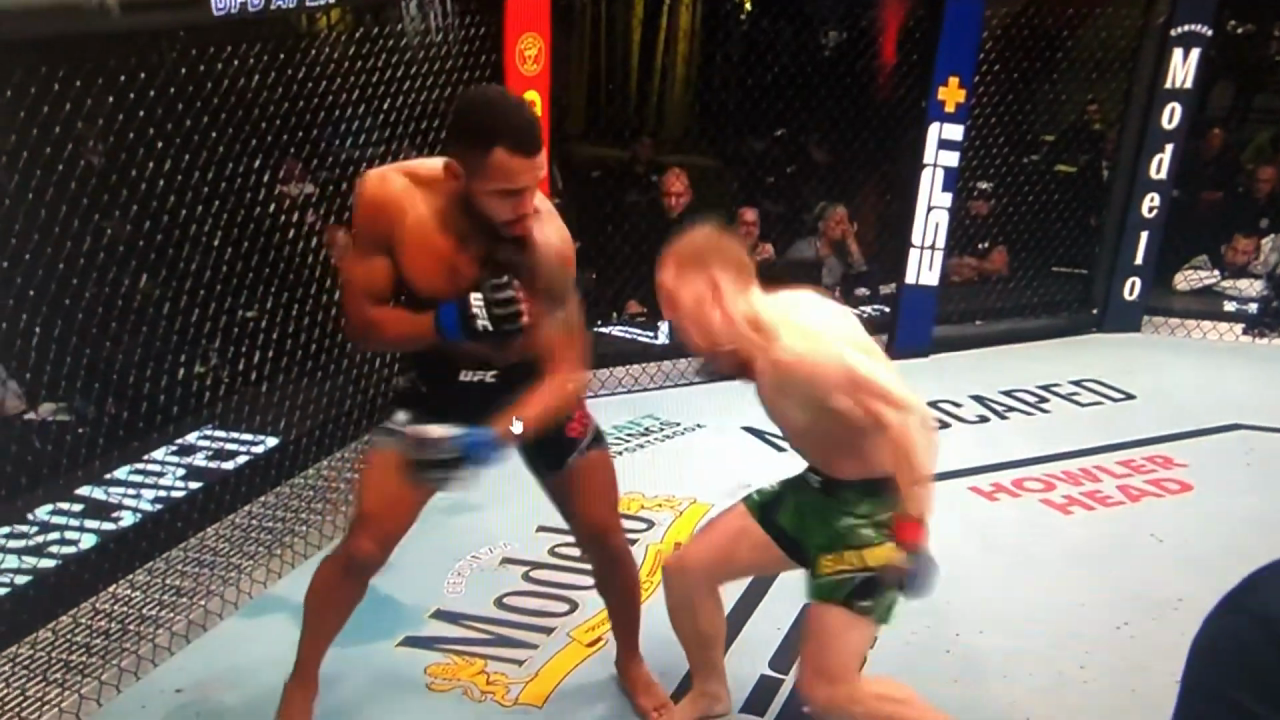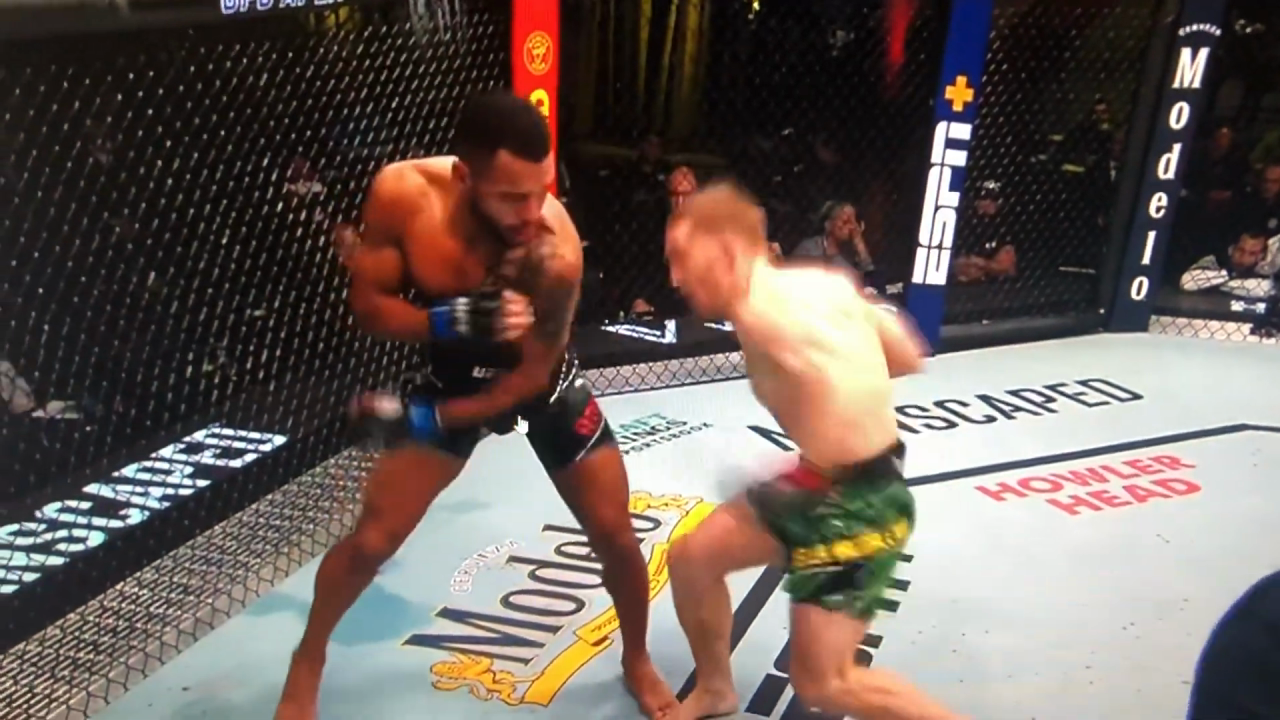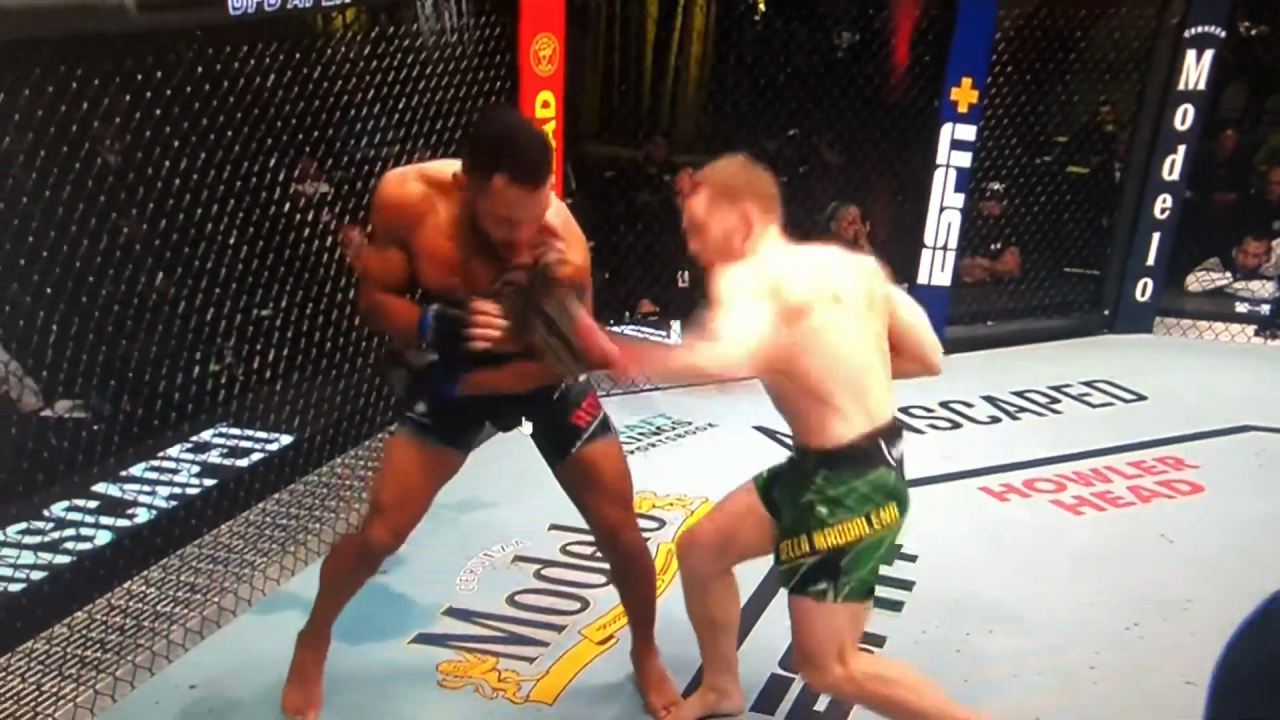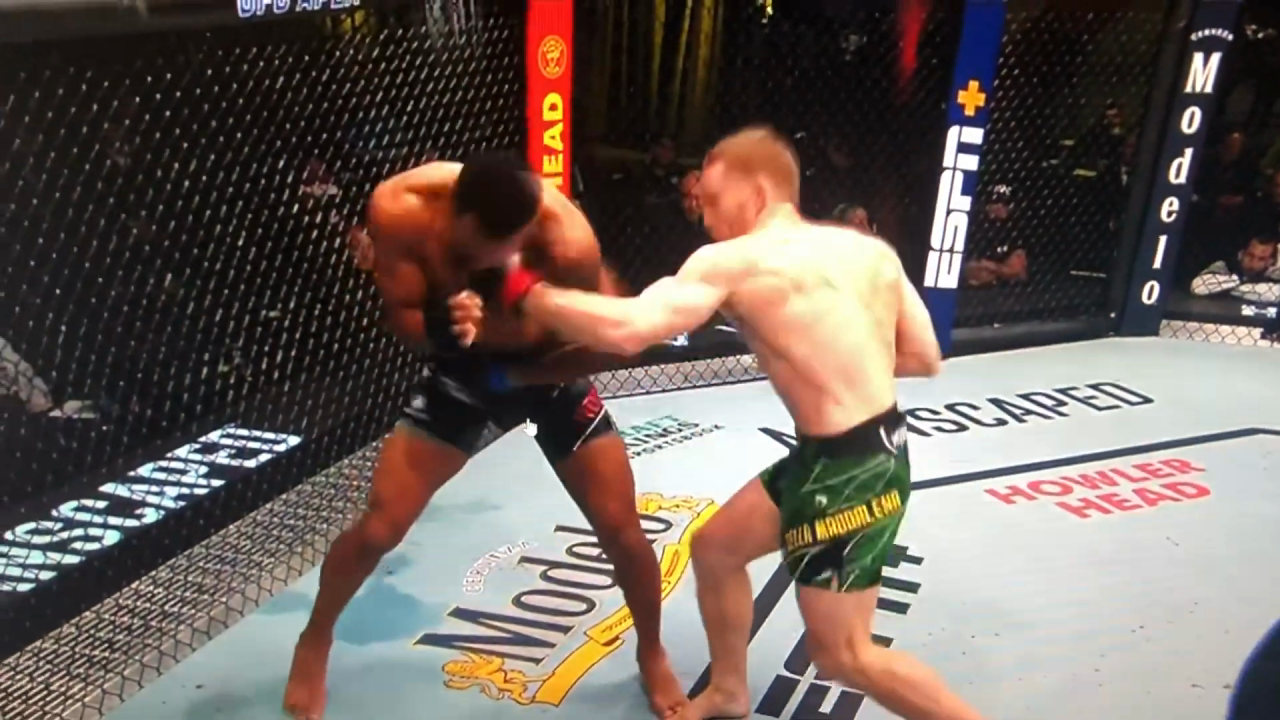
dt=0.1s
person 1, frame 1
left shoulder: (545, 242)
right shoulder: (386, 196)
left elbow: (569, 372)
right elbow: (363, 321)
left wrist: (491, 435)
right wrist: (460, 323)
left hip: (532, 387)
right hip: (440, 384)
left knee: (604, 536)
right knee: (363, 551)
left ankle: (630, 661)
person 1, frame 2
left shoulder: (552, 253)
right shoulder: (401, 191)
left elbow: (533, 377)
right elbow: (366, 304)
left wrist: (428, 420)
right wrist: (450, 321)
left hip: (539, 386)
right hip: (452, 376)
left knee: (615, 536)
right knee: (372, 541)
left ankle: (637, 660)
right ankle: (307, 661)
person 1, frame 3
left shoulder: (561, 255)
right shoulder: (406, 194)
left elbow: (548, 367)
right elbow: (373, 298)
left wrist: (452, 385)
right wrist: (437, 324)
left hip: (544, 376)
right hip: (453, 372)
left knee: (621, 534)
right knee: (378, 535)
left ankle: (647, 657)
right ankle: (311, 646)
person 1, frame 4
left shoulder: (566, 242)
right shoulder: (398, 207)
right elbow: (404, 316)
left wrist: (507, 376)
right wrist: (441, 332)
left hip: (543, 378)
right hip: (459, 373)
left knee: (623, 532)
right knee: (375, 530)
left ankle: (652, 658)
right ankle: (314, 640)
person 2, frame 1
left shoulder: (790, 341)
right shoulder: (782, 312)
left elbow: (909, 419)
left wrist: (910, 532)
right wrist: (749, 367)
left hip: (870, 511)
right hip: (826, 489)
right knee: (685, 571)
person 2, frame 2
left shoulder: (760, 308)
right shoulder: (815, 283)
left elbow: (848, 394)
right elbow: (910, 357)
left wrist: (796, 480)
left hip: (857, 499)
right hip: (832, 483)
right knee: (690, 559)
person 2, frame 3
left shoulder: (745, 278)
right shoulder: (849, 264)
left elbow: (726, 360)
right elbow: (927, 357)
left wrist: (612, 352)
left hip: (846, 483)
right hip: (846, 464)
left knee: (826, 669)
right knee: (699, 552)
person 2, frame 4
left shoulder: (740, 260)
right shoulder: (868, 249)
left elbow: (625, 329)
right elbow: (924, 359)
left wrist: (521, 291)
left hip: (849, 471)
right hip: (874, 449)
left knee: (842, 653)
right knee: (712, 548)
